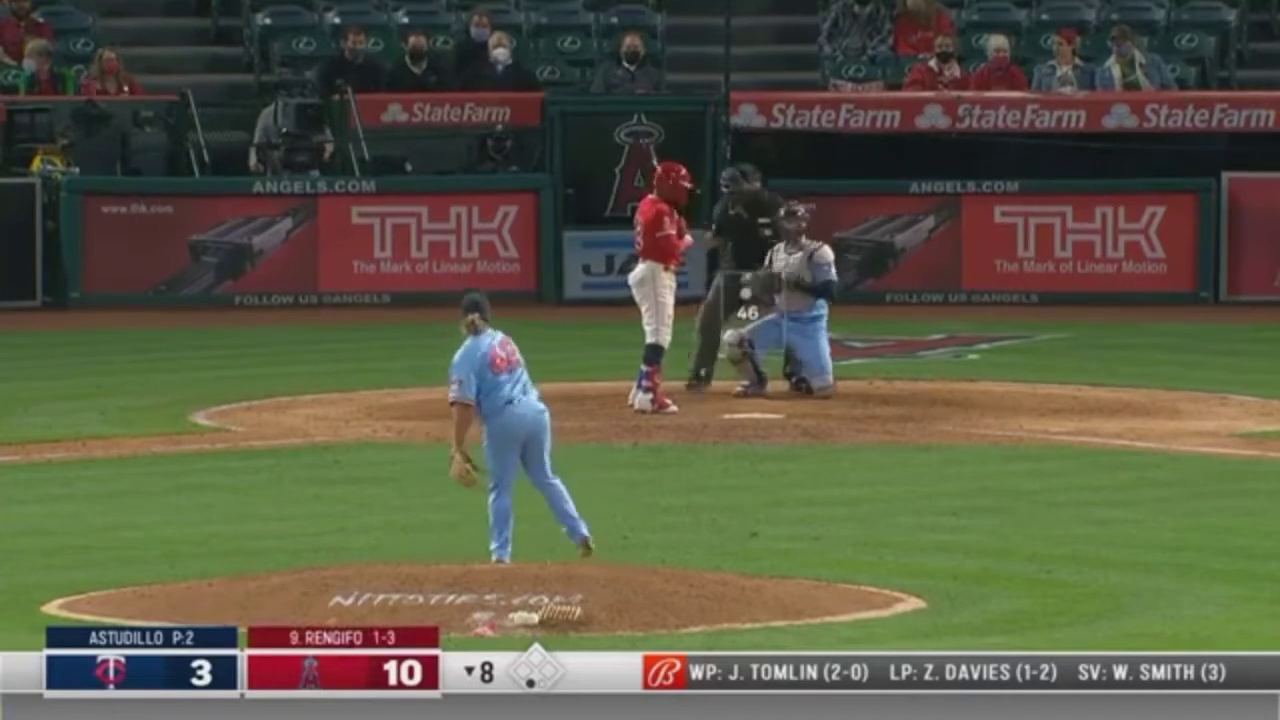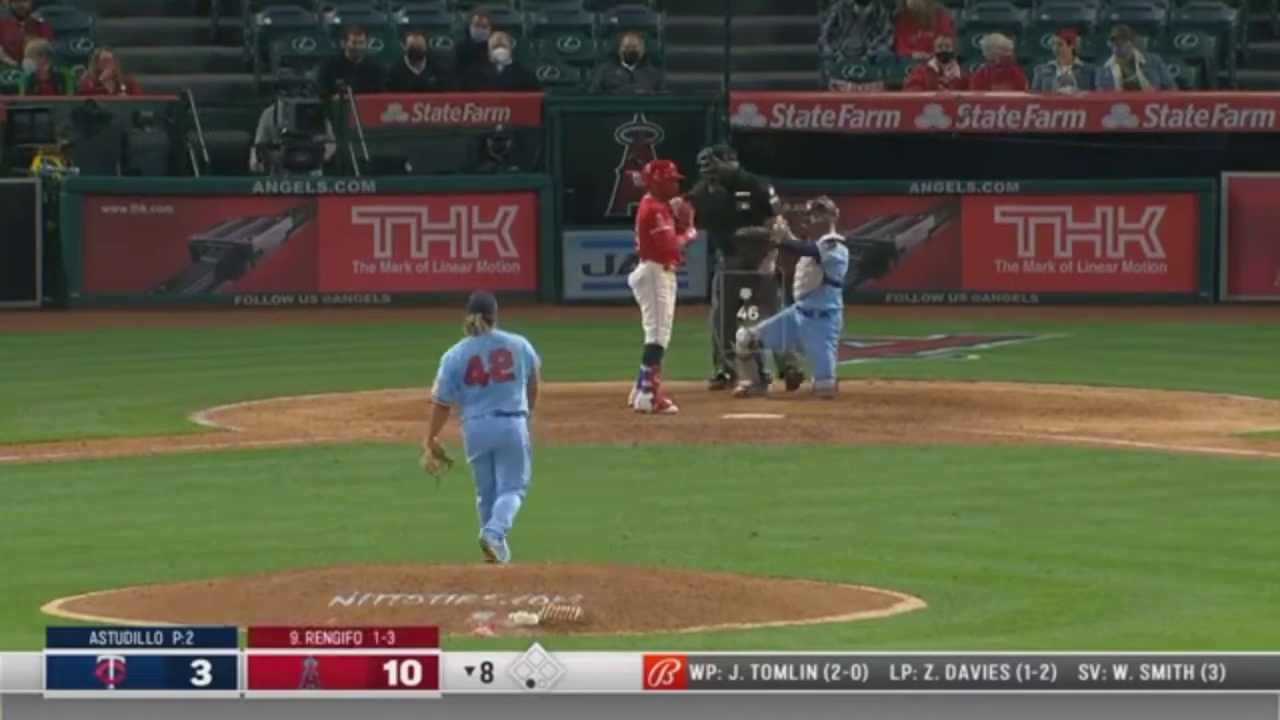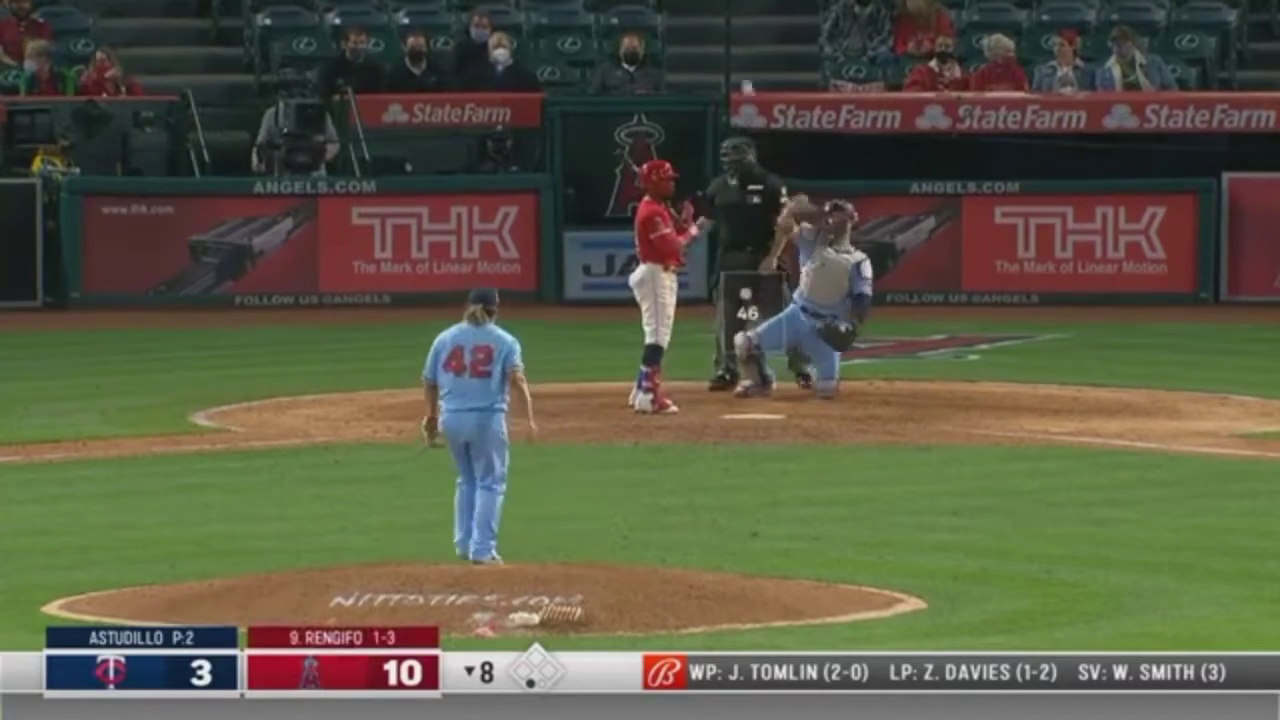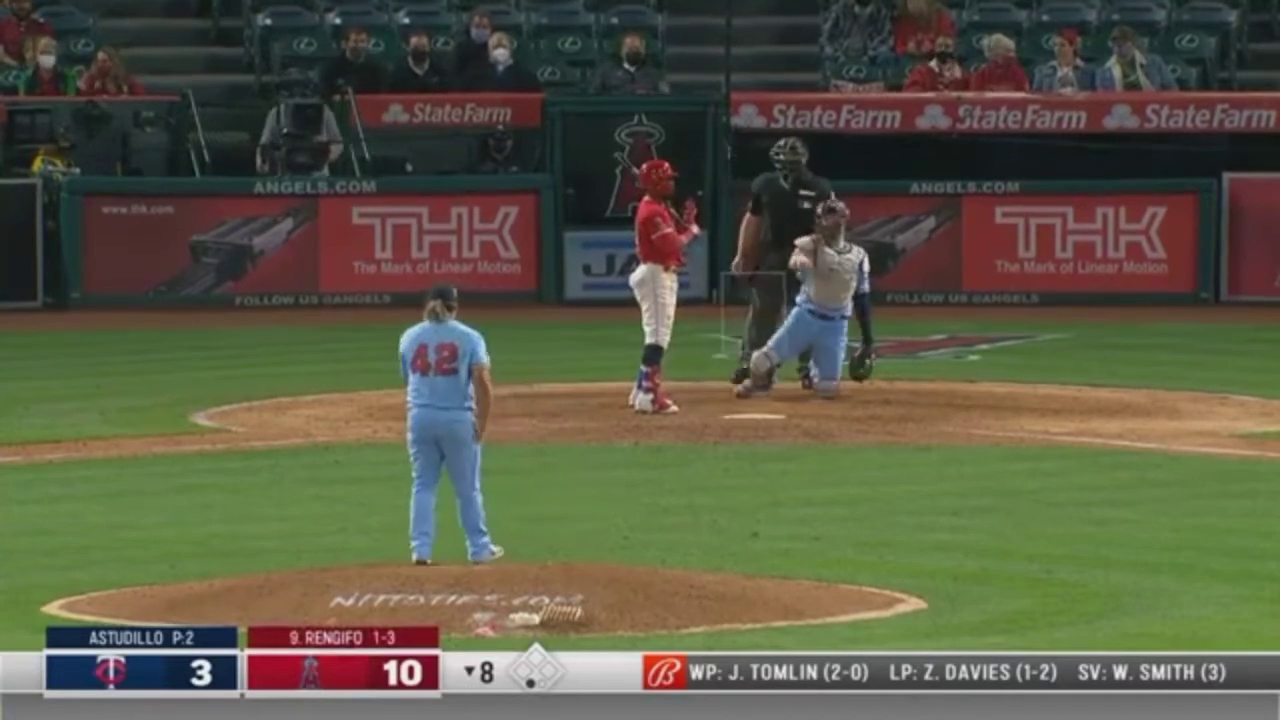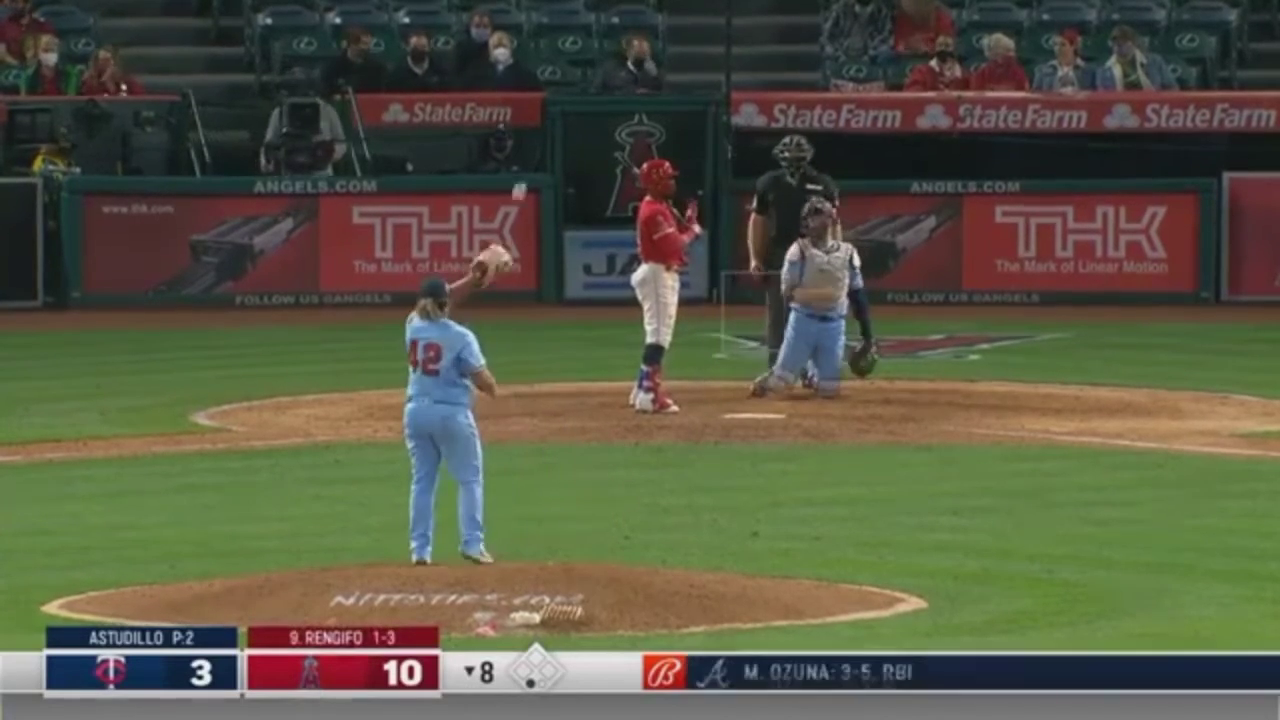
dt=0.5s
person 1, frame 1
left shoulder: (465, 355)
right shoulder: (503, 339)
left elbow: (464, 405)
left wrist: (458, 448)
left hip: (504, 420)
right hip: (536, 411)
left knee: (501, 489)
right knee: (546, 478)
left ankle: (500, 553)
right ankle: (579, 532)
person 1, frame 2
left shoulder: (454, 355)
right shoulder: (518, 344)
left elbow: (441, 404)
right elbow: (534, 382)
left wrist: (430, 440)
right wrist: (529, 409)
left hip: (476, 428)
right hip: (512, 425)
left knee: (487, 493)
right knee: (512, 488)
left ankle: (498, 549)
right ankle: (493, 534)
person 1, frame 3
left shoulder: (445, 338)
right shoulder: (505, 341)
left elbow: (429, 383)
right elbow: (517, 380)
left wrist: (432, 414)
right wrist: (530, 419)
left hip: (451, 419)
right hip: (487, 420)
left knee: (467, 481)
right knee: (490, 485)
left ankle: (464, 543)
right ankle: (482, 549)
person 1, frame 4
left shoulder: (409, 337)
right shoulder: (469, 337)
right elbow: (483, 382)
right wrist: (483, 420)
left hip: (420, 417)
right hip: (457, 418)
left knee: (423, 485)
right knee: (468, 487)
left ankle: (420, 549)
right ankle: (480, 548)
person 1, frame 5
left shoulder: (413, 325)
right shoulder: (460, 336)
left elbow: (434, 308)
right elbow: (482, 380)
left wrist: (470, 281)
right wrist: (493, 390)
left hip: (416, 412)
right hip: (451, 414)
left knee: (422, 482)
right knee: (469, 480)
left ankle: (420, 549)
right ankle: (471, 543)
person 2, frame 1
left shoulder: (648, 204)
right shoulder: (660, 210)
right elbow: (673, 248)
left wrist: (678, 228)
right wrist: (687, 238)
left hip: (649, 271)
right hip: (656, 274)
left knee: (656, 334)
right knee: (659, 335)
left ankle: (642, 390)
right ankle: (647, 396)
person 2, frame 2
left shoulder: (662, 205)
right shoulder: (654, 209)
left elbow: (675, 232)
right elbow: (671, 244)
left wrist: (684, 220)
right wrist: (690, 232)
left hip: (662, 273)
right hip: (655, 274)
left knee: (658, 334)
right knee: (658, 334)
left ankle: (642, 390)
right ankle: (647, 396)
person 2, frame 3
left shoulder: (660, 207)
right shoulder: (652, 211)
left elbow: (676, 234)
right elbow: (672, 246)
left wrist: (686, 220)
right wrist: (693, 230)
left hip: (663, 274)
right hip: (655, 275)
left knee: (657, 335)
right knee: (658, 335)
left ankle: (643, 390)
right ankle: (648, 396)
person 2, frame 4
left shoulder: (660, 207)
right shoulder: (652, 211)
left elbow: (675, 232)
right elbow: (674, 245)
left wrist: (686, 219)
right wrist: (692, 230)
left hip: (663, 274)
right hip: (656, 275)
left knee: (657, 335)
right knee: (658, 335)
left ankle: (643, 390)
right ankle: (648, 396)
person 2, frame 5
left shoulder: (661, 206)
right shoulder: (654, 211)
left elbow: (677, 233)
right elbow: (675, 245)
left wrist: (688, 219)
right wrist: (694, 229)
left hip: (665, 274)
right hip: (658, 274)
left knee: (658, 334)
right knee: (659, 335)
left ankle: (643, 390)
right ankle: (649, 395)
person 3, frame 1
left shoulder: (775, 207)
right shoulder: (726, 208)
left elbow: (790, 242)
right elbow: (716, 239)
right wrist: (697, 236)
left hip: (767, 273)
right hip: (734, 271)
left knee: (782, 321)
right knee: (709, 318)
left ankle: (795, 373)
right ankle: (700, 372)
person 3, frame 2
left shoulder: (757, 187)
right shoulder: (706, 190)
left elbow: (776, 223)
left wrist: (770, 259)
left hip: (758, 261)
right hip: (726, 263)
left knee: (772, 315)
right knee: (721, 318)
left ankle: (787, 367)
right ankle: (725, 370)
person 3, frame 3
left shoulder: (770, 184)
right shoulder: (719, 186)
left wrist: (773, 257)
left hip: (764, 258)
right hip: (732, 260)
right knee: (727, 317)
left ankle: (802, 368)
right ankle: (727, 371)
person 3, frame 4
left shoulder: (819, 188)
right shoulder: (764, 184)
right elbow: (752, 220)
right wrist: (742, 254)
right hip: (772, 259)
right knee: (761, 314)
left ankle: (807, 370)
right ankle: (750, 367)
person 3, frame 5
left shoulder: (823, 184)
right shoulder: (768, 183)
left elbow: (833, 224)
right elbow: (757, 221)
right wrist: (755, 257)
right hip: (779, 258)
right knee: (778, 316)
left ankle: (812, 369)
person 4, frame 1
left shoulder: (818, 252)
right shoulder: (776, 251)
left elbow: (829, 291)
left wrist: (795, 283)
left hip: (810, 325)
right hip: (780, 320)
left knee: (823, 388)
right knee: (732, 340)
left ankle: (803, 378)
right ankle: (755, 382)
person 4, frame 2
left shoulder: (834, 244)
right shoulder: (816, 244)
left elbow: (808, 249)
left wrist: (781, 241)
left hip: (822, 319)
right hip: (798, 312)
left knee: (825, 389)
right knee: (746, 338)
left ankle: (823, 378)
right ankle: (757, 383)
person 4, frame 3
left shoulder: (859, 260)
right shoulder: (813, 239)
left elbow: (864, 300)
right elbow: (785, 227)
left wrist: (853, 324)
right wrist: (794, 208)
left hip: (829, 326)
right hip: (799, 313)
left knee: (827, 389)
right knee: (744, 341)
right ankle: (762, 382)
person 4, frame 4
left shoulder: (858, 256)
right shoulder: (812, 244)
left elbow: (862, 300)
right elbow: (793, 260)
left wrist: (868, 340)
right wrist: (799, 259)
left hip: (836, 325)
right hip: (805, 316)
left knee: (828, 389)
right knee: (763, 361)
left ankle: (816, 372)
right ankle: (761, 381)
person 4, frame 5
left shoulder: (847, 252)
right shoulder: (799, 250)
right elbow: (788, 292)
right wrist: (818, 294)
left hip: (833, 326)
right hip: (803, 321)
left knee: (829, 389)
right knee: (780, 383)
left ankle: (813, 372)
right ankle: (770, 378)
